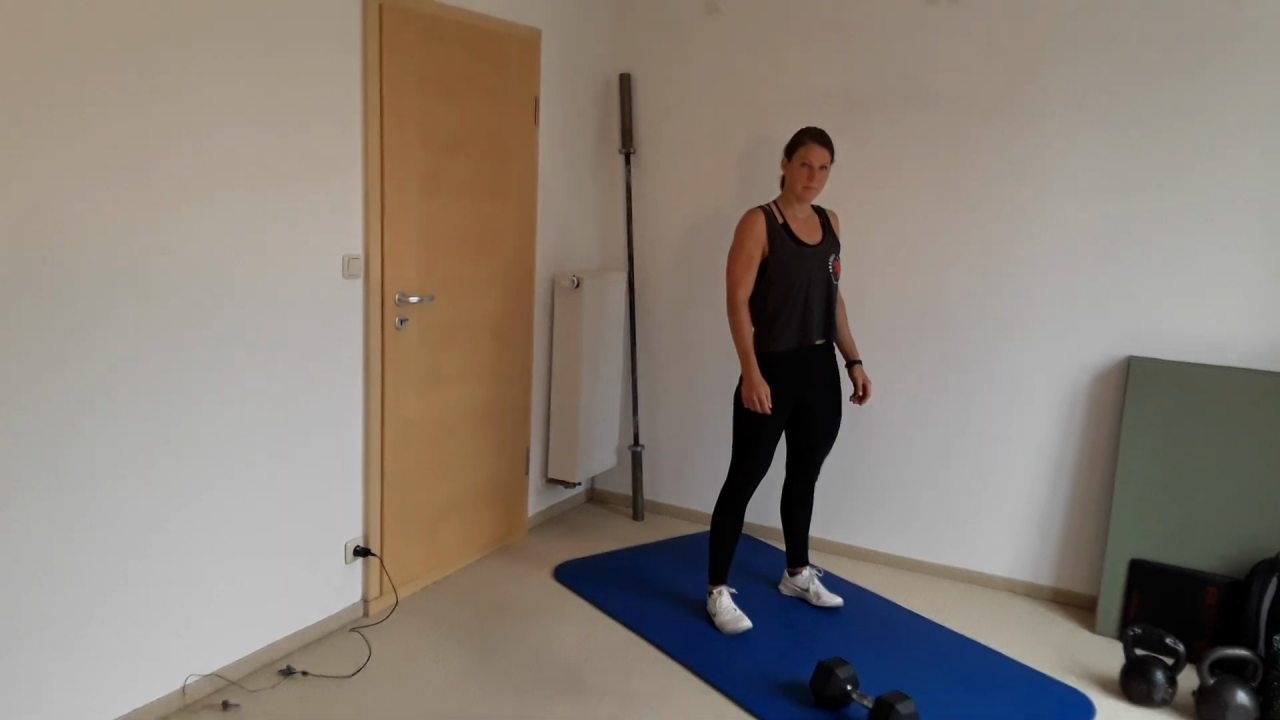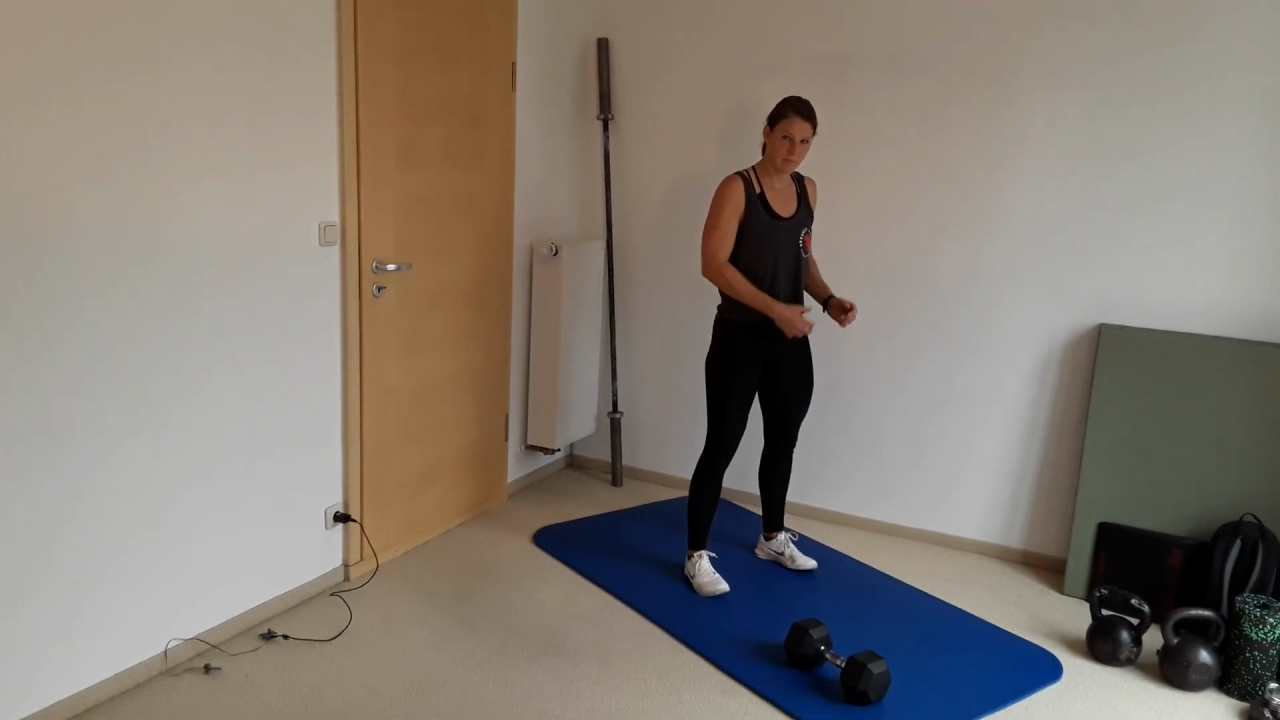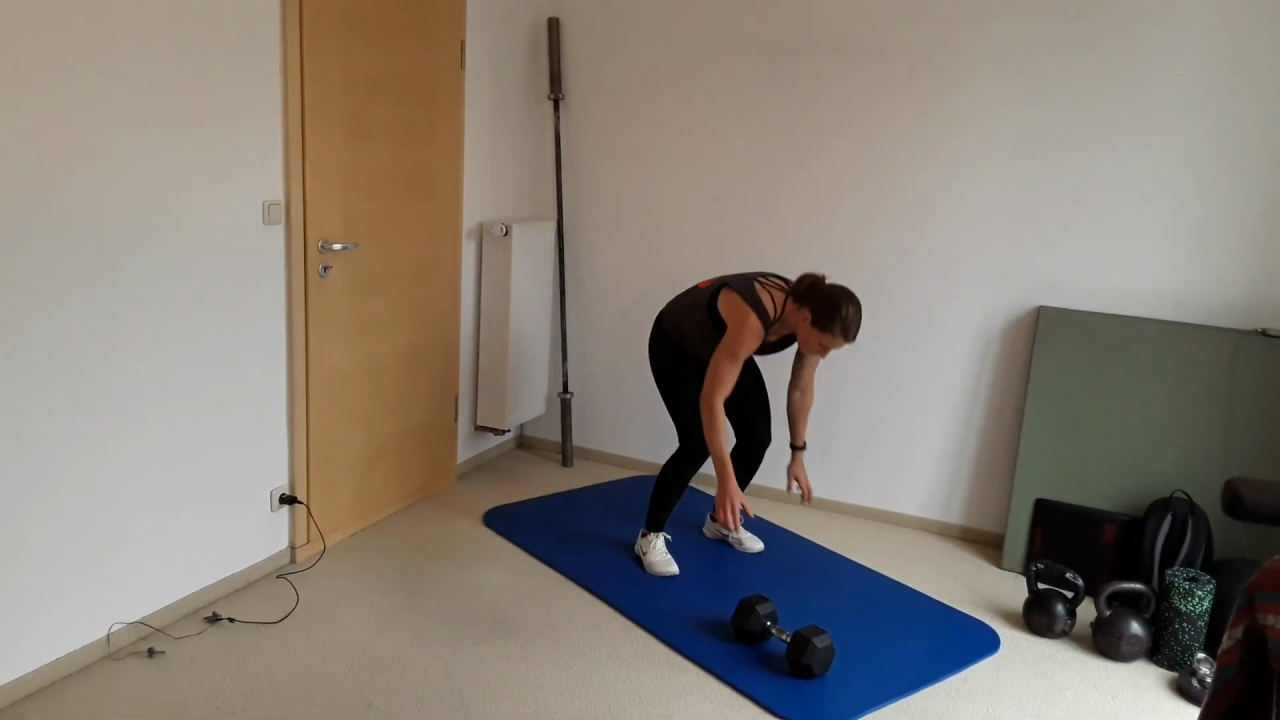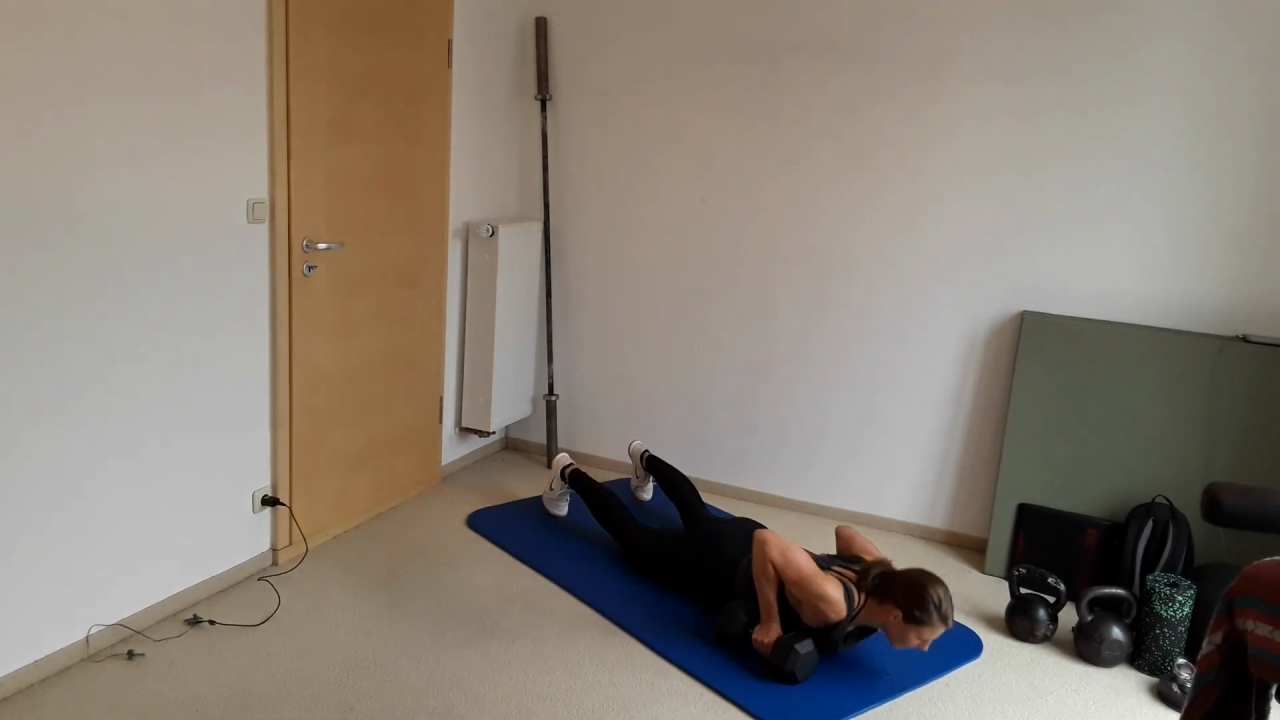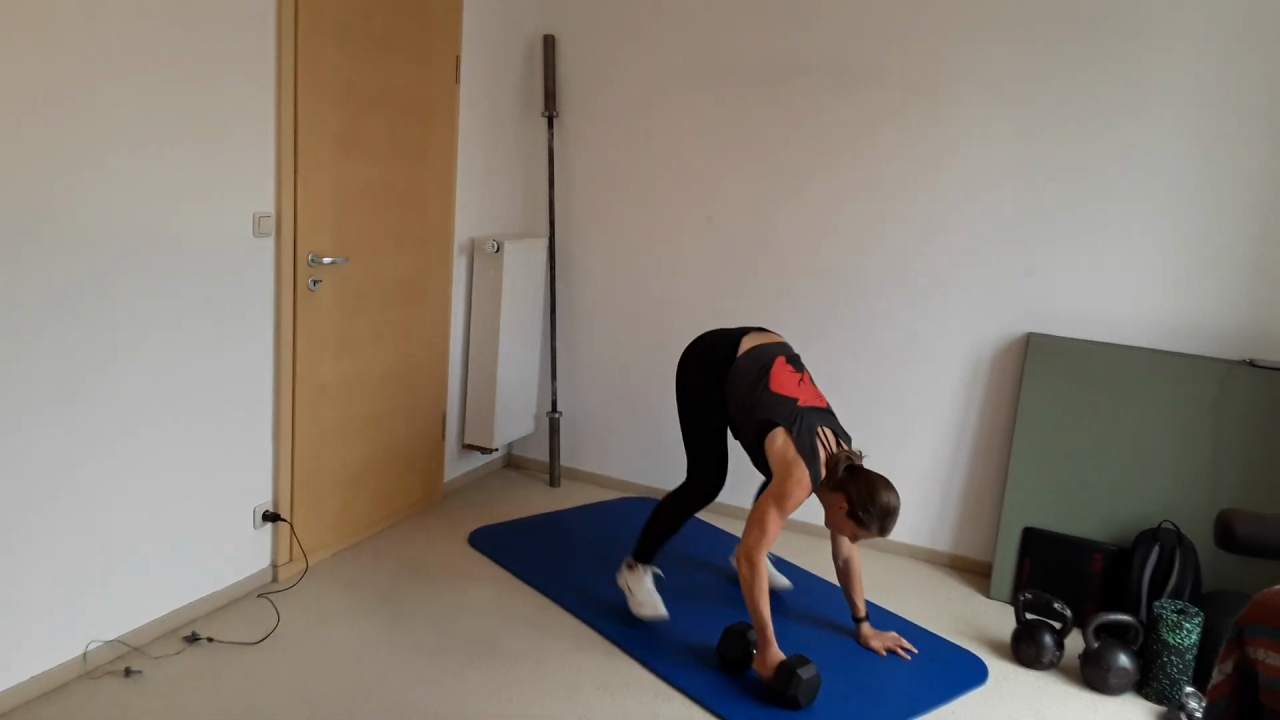
dt=1s
person 1, frame 1
left shoulder: (830, 223)
right shoulder: (758, 223)
right elbow: (738, 301)
left wrist: (854, 361)
right wrist: (750, 372)
left hip: (820, 370)
right hip: (774, 368)
left knee: (804, 475)
right knee: (744, 479)
left ankle: (797, 574)
right ankle: (718, 590)
person 1, frame 2
left shoulder: (807, 189)
right shoulder: (737, 188)
right elbow: (714, 264)
left wrist: (826, 299)
right wrist: (774, 309)
left hip: (791, 338)
right hip: (740, 336)
left knee: (783, 440)
right knee: (722, 446)
left ankle: (773, 538)
right ankle: (696, 555)
person 1, frame 3
left shoulder: (811, 316)
right shoulder: (754, 317)
left elbow: (800, 387)
right elbow: (710, 398)
left wrist: (797, 454)
right wrist: (726, 480)
left hip: (718, 345)
right hip: (675, 346)
left knee: (758, 439)
right knee: (698, 444)
left ankle: (720, 520)
right ankle: (650, 535)
person 1, frame 4
left shoulder: (881, 579)
right shoulder: (834, 605)
left elbow: (845, 531)
right elbow: (767, 545)
right wrist: (770, 621)
left hip: (747, 543)
right hip: (721, 569)
left knee: (699, 517)
right knee: (635, 537)
left ankle: (645, 460)
right ankle: (569, 474)
person 1, frame 5
left shoulder: (846, 472)
right shoulder: (800, 474)
left elbow: (844, 551)
right elbow: (751, 556)
left wrist: (863, 625)
right wrist: (767, 650)
right hip: (709, 363)
right knee: (705, 482)
left ankle: (746, 563)
right ankle: (636, 567)
